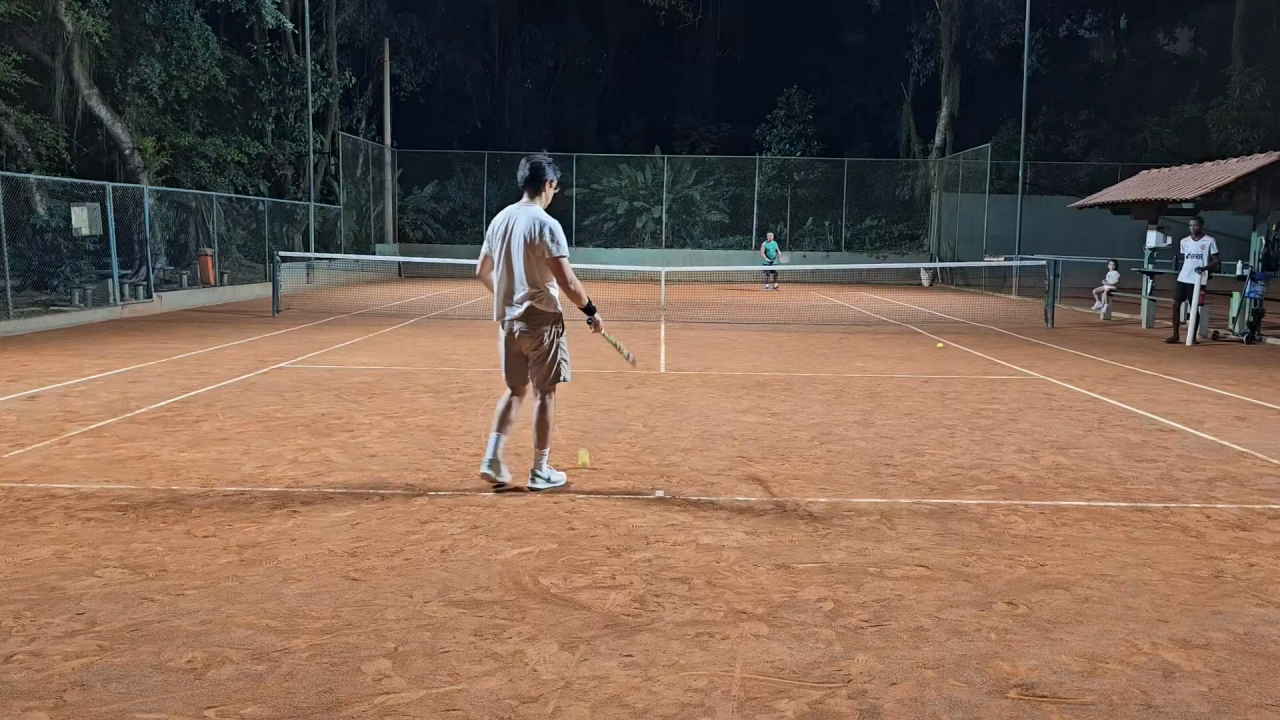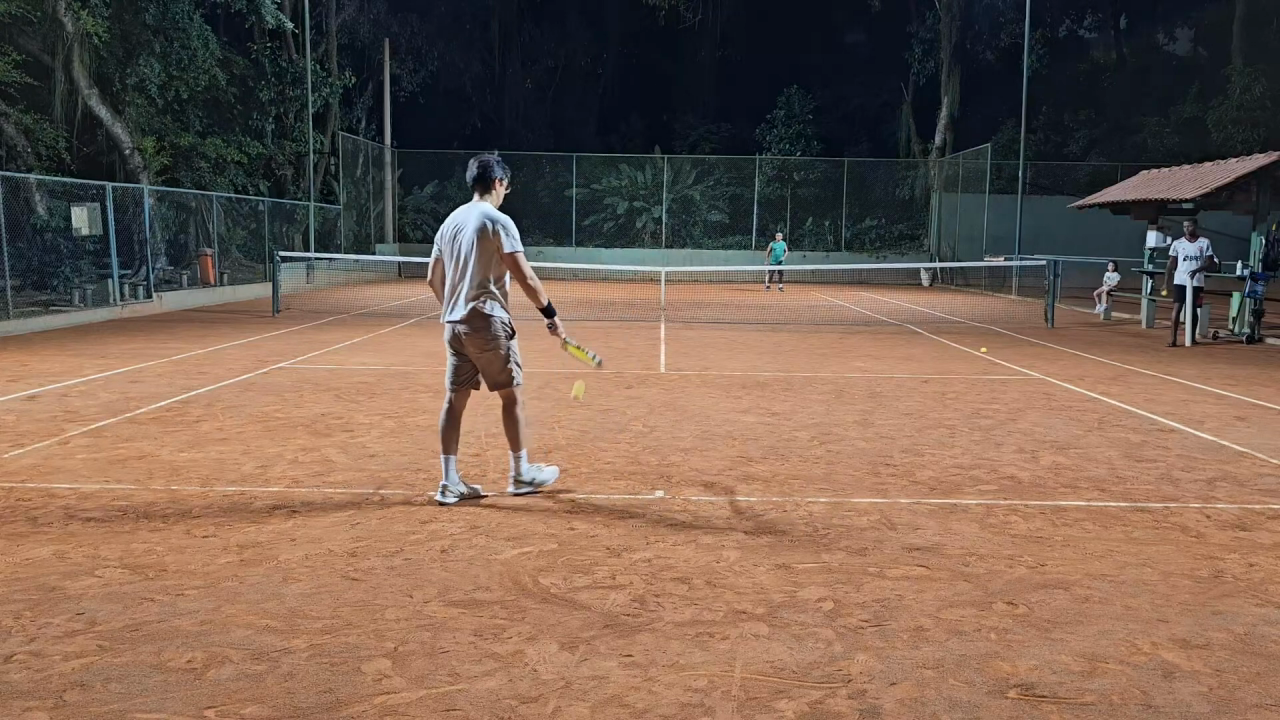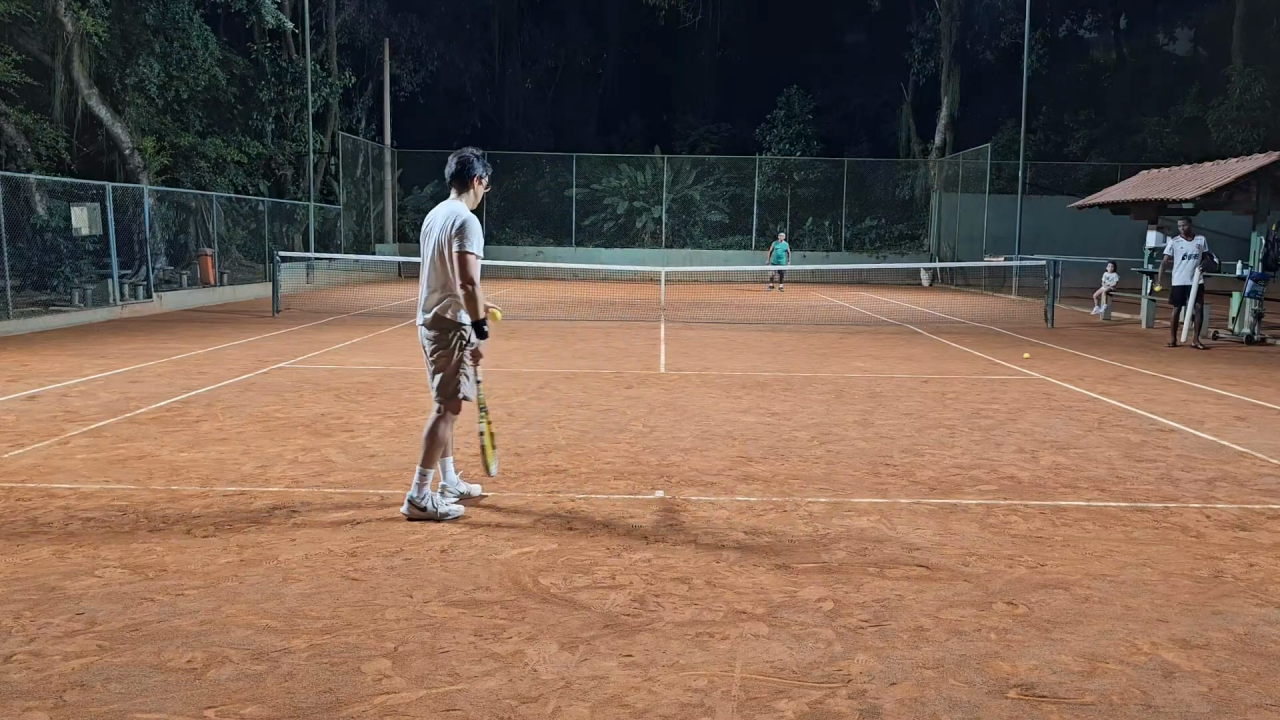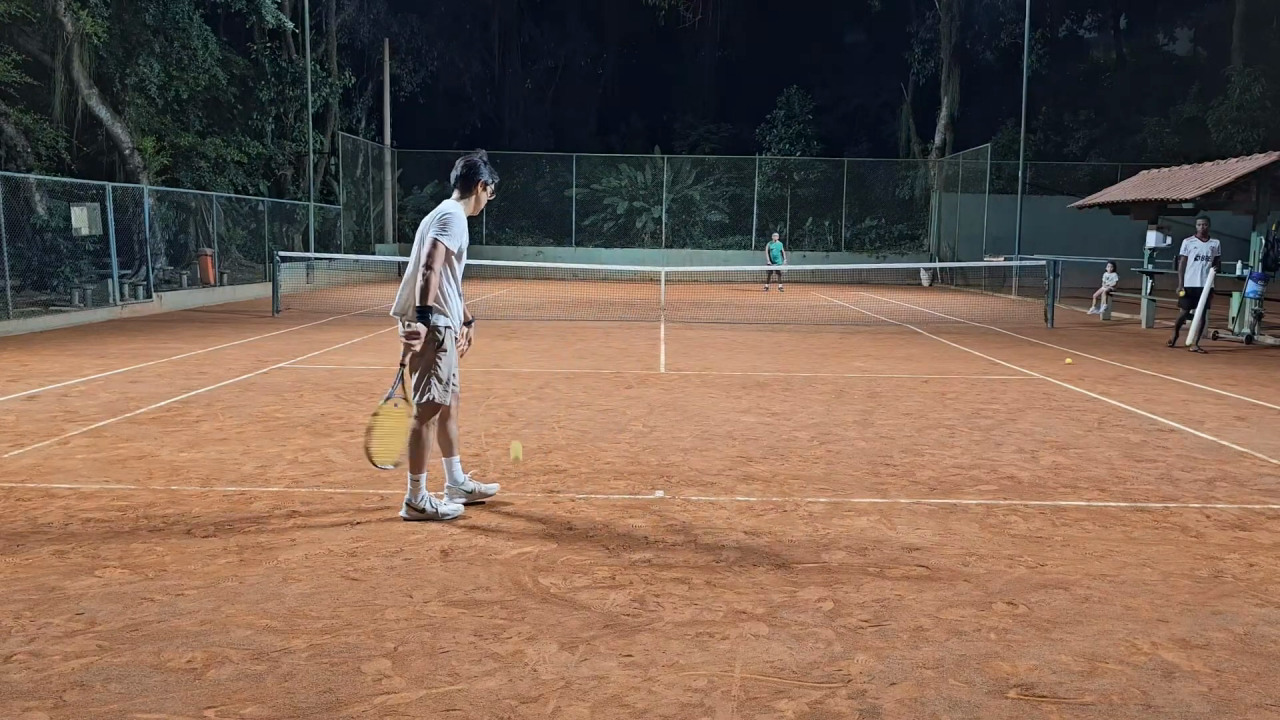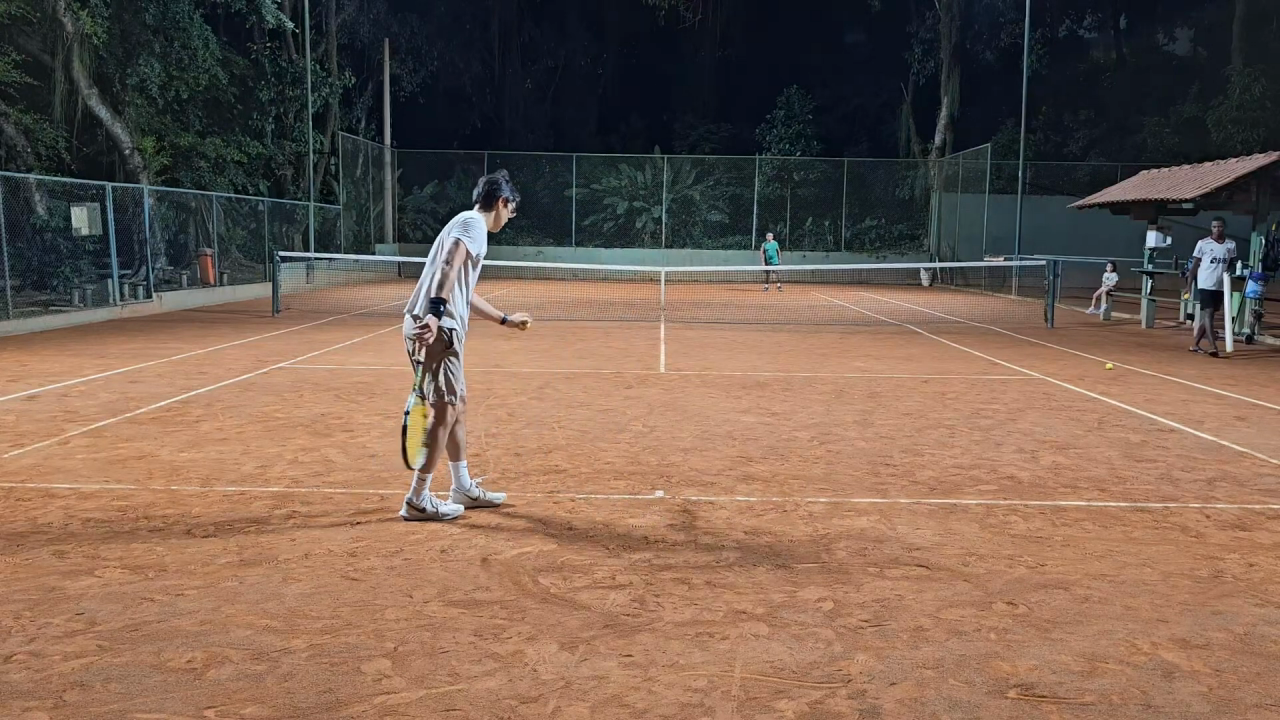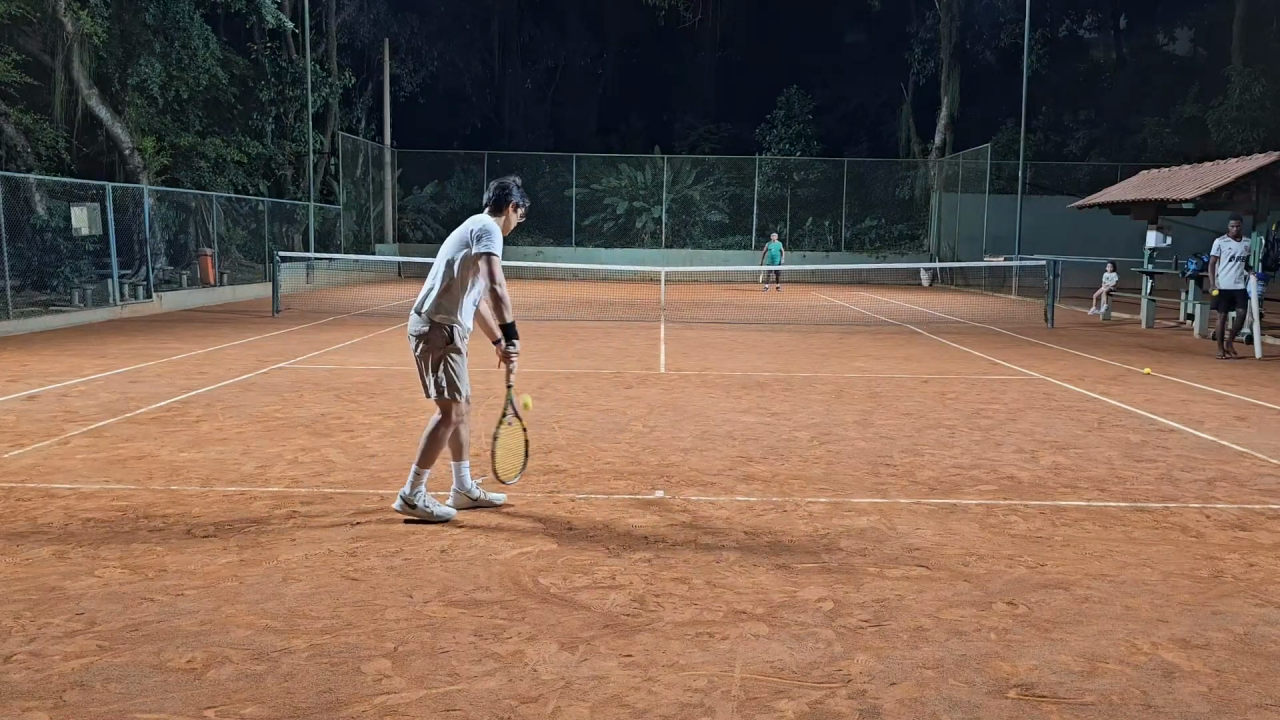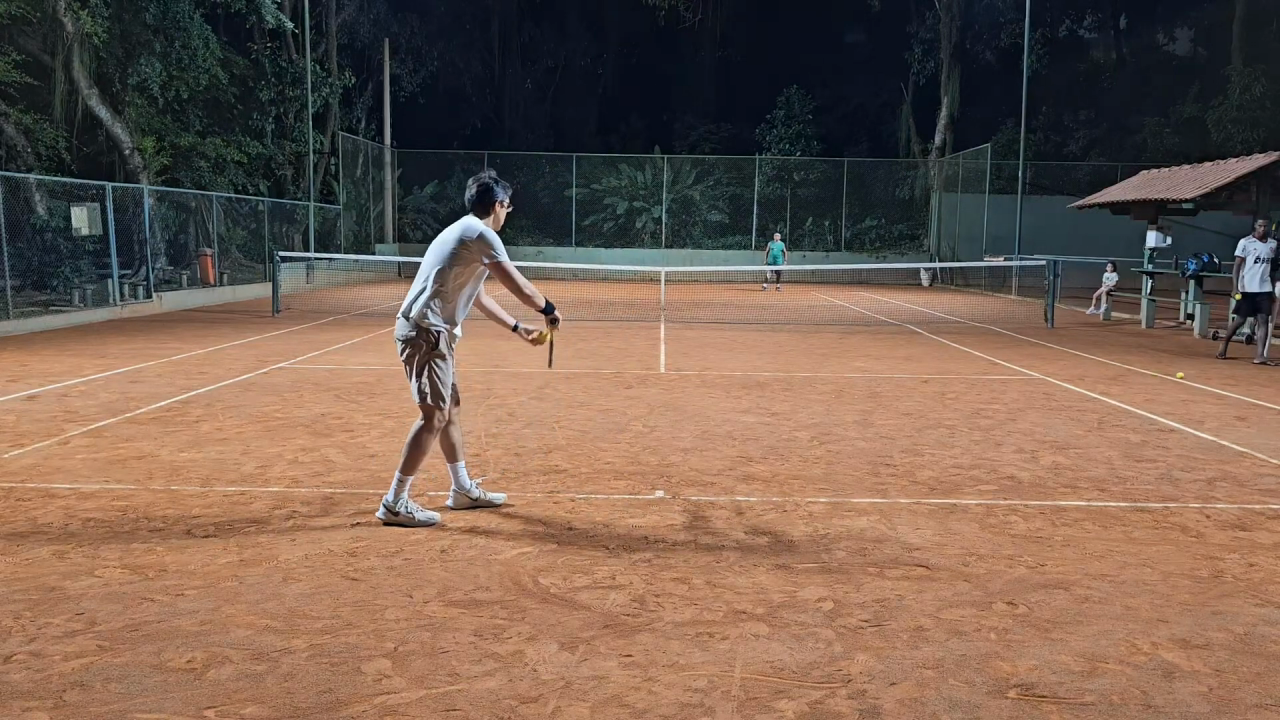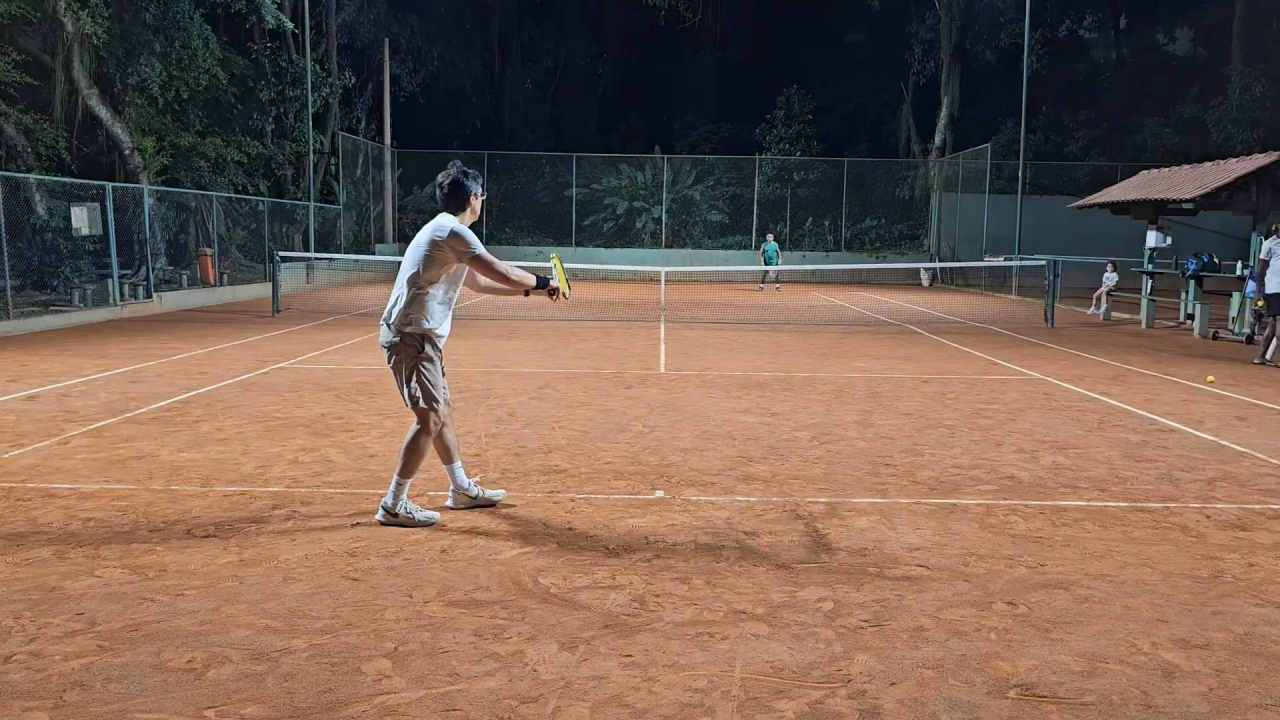
dt=0.4s
person 1, frame 1
left shoulder: (499, 220)
right shoulder: (547, 225)
left elbow: (483, 272)
right elbow: (567, 281)
right wrist: (591, 312)
left hip: (509, 320)
right hip: (542, 320)
left knee: (515, 391)
right knee: (544, 393)
left ankle: (493, 459)
right ankle: (541, 471)
person 1, frame 2
left shoulder: (450, 221)
right shoulder: (498, 221)
left elbow: (433, 279)
right elbow: (525, 277)
right wrist: (550, 314)
left hip: (455, 324)
right hip: (488, 322)
left knee: (455, 400)
right knee: (511, 396)
left ankle: (450, 483)
right ankle: (522, 473)
person 1, frame 3
left shoulder: (434, 215)
right shoulder: (465, 220)
right elbow: (468, 282)
left wrist: (480, 307)
right wrist: (480, 330)
left hip: (430, 322)
right hip: (451, 325)
left knee: (445, 405)
right knee: (449, 408)
left ankle: (449, 483)
right ankle: (420, 495)
person 1, frame 4
left shoulder: (445, 214)
right shoulder: (452, 217)
right elbow: (430, 269)
left wrist: (466, 321)
right wrist: (422, 318)
left hip: (440, 327)
right hip: (431, 327)
left knee: (448, 405)
right knee: (428, 410)
left ankle: (457, 484)
right ankle: (416, 500)
person 1, frame 5
left shoulder: (468, 225)
right shoulder: (472, 222)
left elbow: (467, 293)
right elbow: (447, 267)
left wrist: (506, 319)
right wrist: (435, 311)
left hip: (441, 326)
right hip: (436, 327)
left knee: (455, 407)
right knee: (445, 410)
left ankle: (463, 488)
right ankle: (418, 500)
person 1, frame 6
left shoulder: (475, 228)
right shoulder: (487, 228)
left elbow: (477, 298)
right elbow: (495, 287)
left wrist: (499, 341)
right wrist: (511, 337)
left hip: (440, 325)
right hip: (439, 327)
left knee: (459, 407)
right knee: (450, 410)
left ankle: (463, 489)
right ankle: (413, 495)
person 1, frame 7
left shoulder: (464, 231)
right shoulder: (480, 234)
left elbow: (478, 296)
right elbow: (520, 287)
left wrist: (517, 328)
right wrist: (550, 311)
left hip: (431, 330)
right hip: (427, 331)
left knee: (451, 410)
right knee: (434, 415)
left ankle: (463, 489)
right ankle: (395, 502)
person 1, frame 8
left shoulder: (445, 230)
right shoulder: (452, 231)
left elbow: (478, 281)
right elbow: (502, 273)
left wrist: (530, 290)
right wrist: (544, 282)
left hip: (419, 334)
right hip: (411, 335)
left knee: (441, 412)
right knee: (430, 418)
left ankle: (462, 489)
right ankle: (394, 505)
